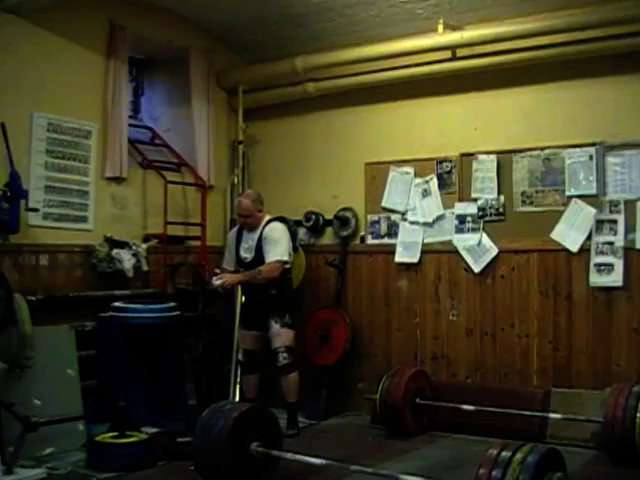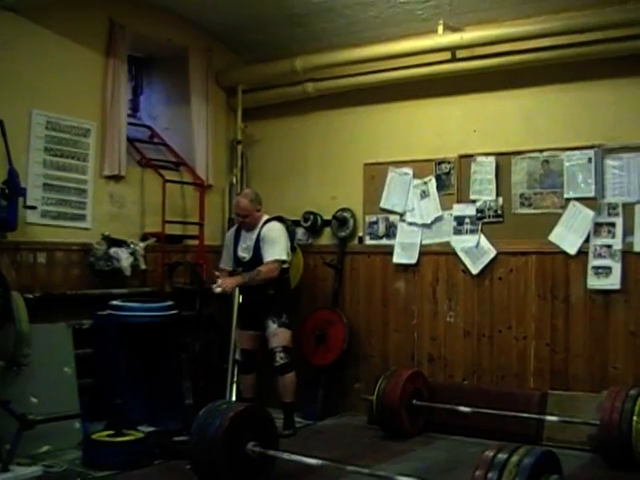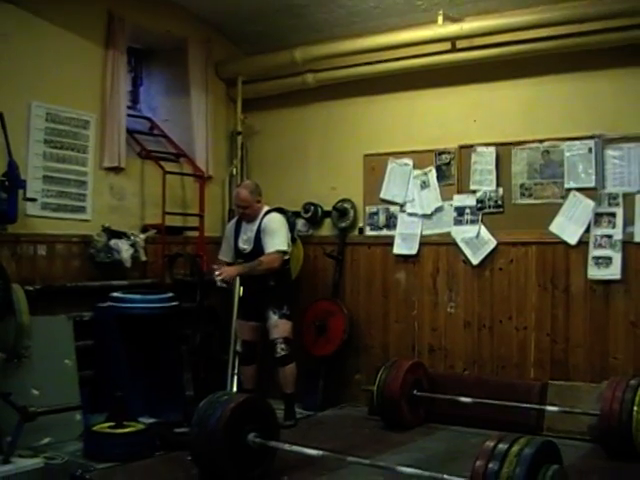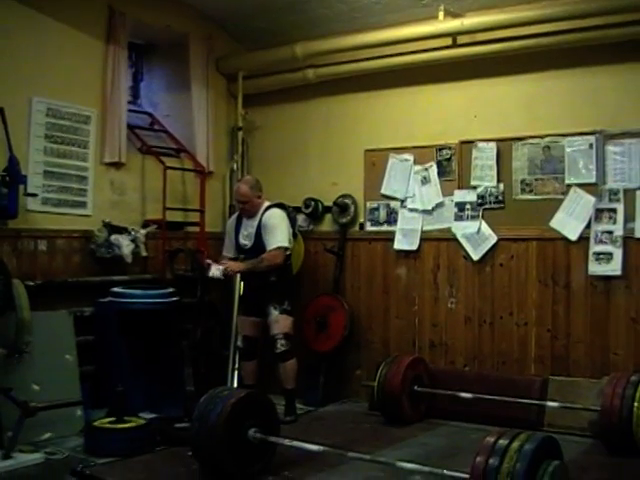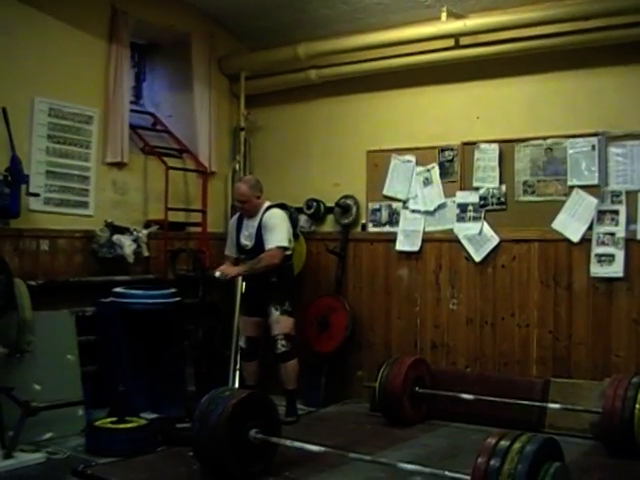
dt=0.2s
person 1, frame 1
left shoulder: (275, 230)
right shoulder: (235, 234)
left elbow: (273, 269)
right elbow: (229, 268)
left wrist: (238, 277)
right wrist: (223, 278)
left hip: (277, 302)
right hip: (251, 302)
left knee: (284, 358)
right knee: (247, 359)
left ankle: (292, 418)
person 1, frame 2
left shoulder: (273, 229)
right shoulder: (233, 234)
left elbow: (271, 270)
right elbow: (226, 269)
left wrist: (237, 280)
right wrist: (223, 281)
left hip: (275, 302)
right hip: (249, 302)
left knee: (281, 358)
right knee: (244, 359)
left ankle: (288, 418)
person 1, frame 3
left shoulder: (273, 221)
right shoulder: (233, 226)
left elbow: (274, 261)
right elbow: (225, 260)
left wrist: (237, 270)
right wrist: (221, 272)
left hip: (275, 293)
right hip: (250, 294)
left knee: (281, 349)
right knee: (245, 350)
left ankle: (289, 409)
person 1, frame 4
left shoulder: (274, 216)
right shoulder: (234, 221)
left elbow: (276, 257)
right elbow: (229, 256)
left wrist: (242, 266)
right wrist: (222, 266)
left hip: (276, 289)
right hip: (251, 289)
left knee: (282, 345)
right knee: (246, 346)
left ankle: (290, 404)
person 1, frame 5
left shoulder: (275, 216)
right shoulder: (236, 221)
left elbow: (274, 257)
right elbow: (232, 257)
left wrist: (239, 269)
right wrist: (224, 269)
left hip: (278, 289)
right hip: (252, 290)
left knee: (283, 346)
right knee: (247, 346)
left ankle: (291, 405)
